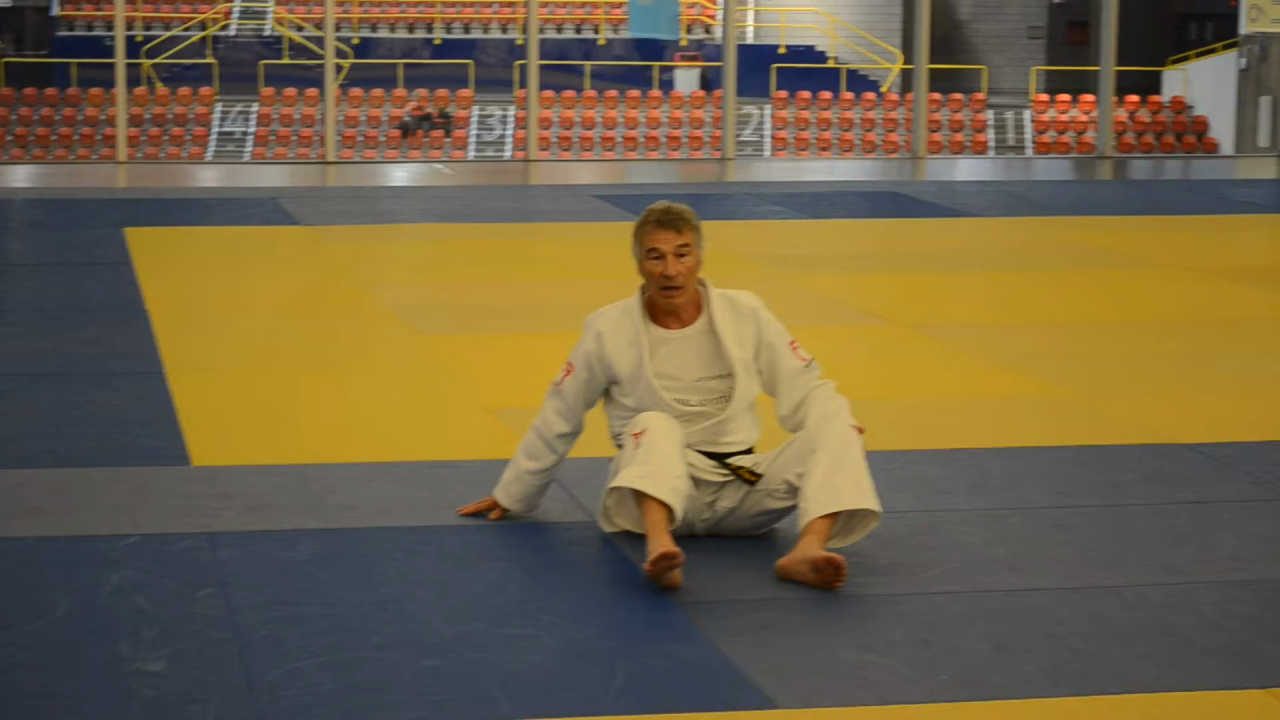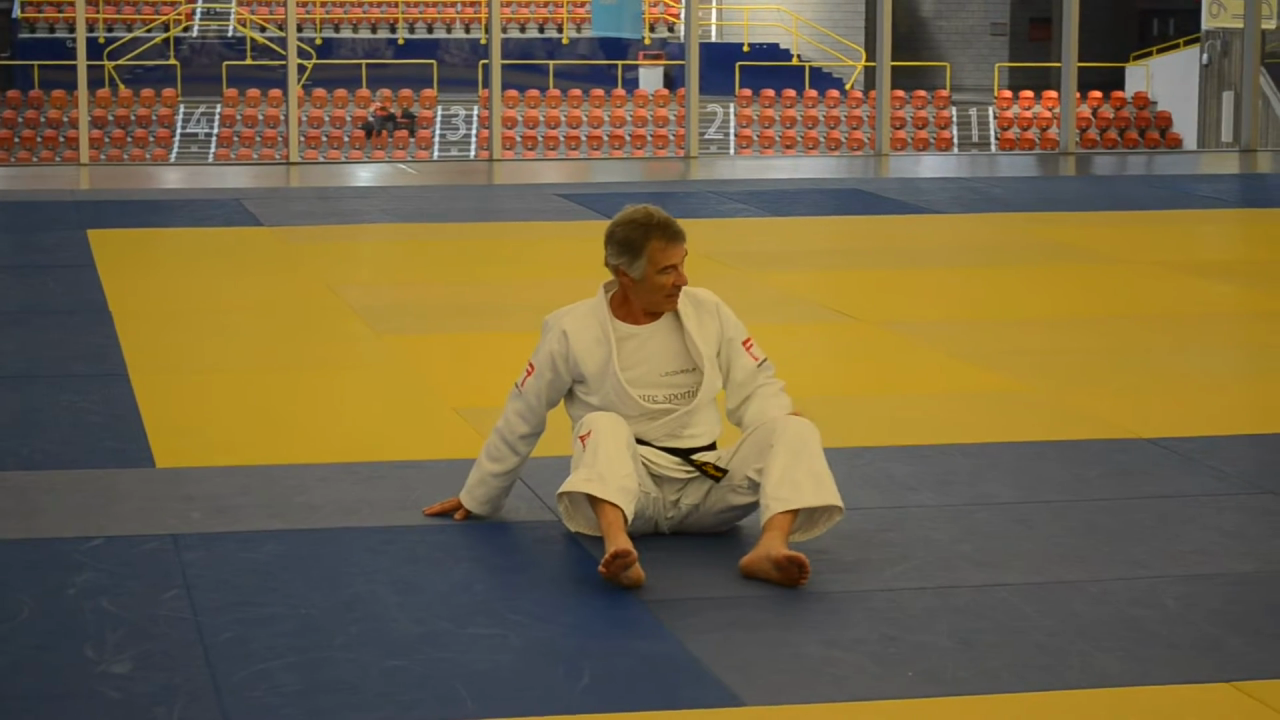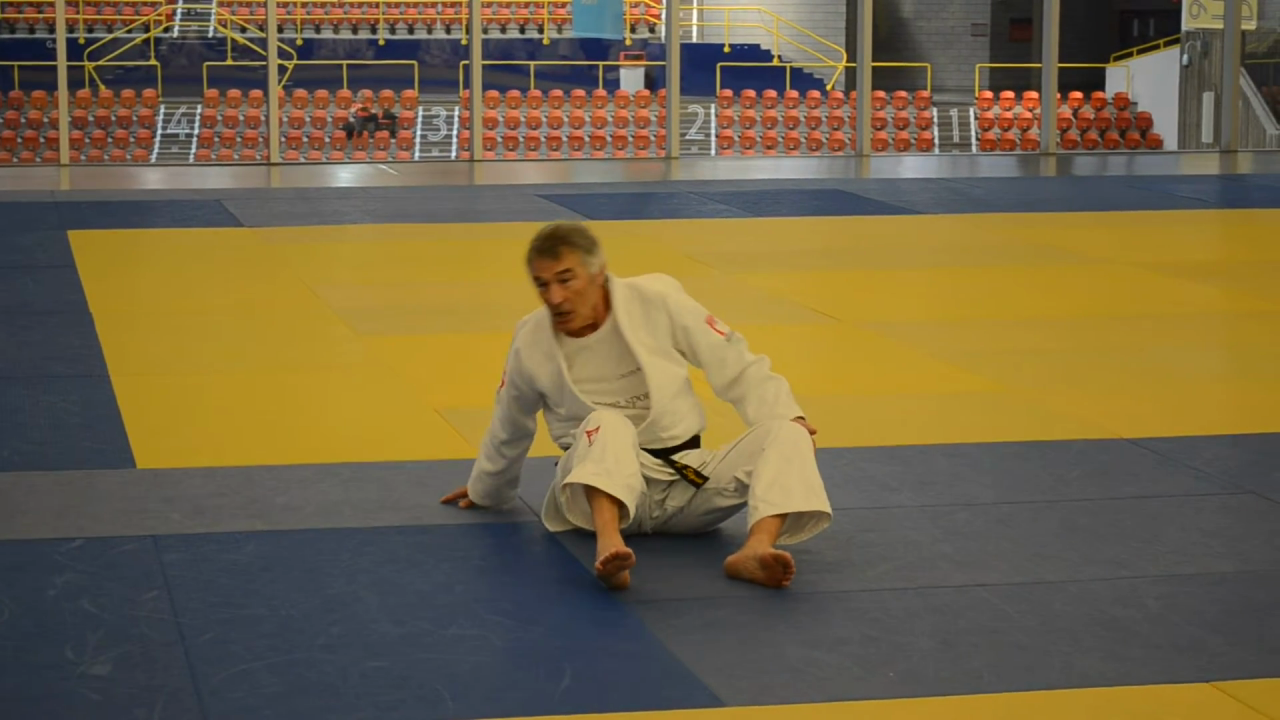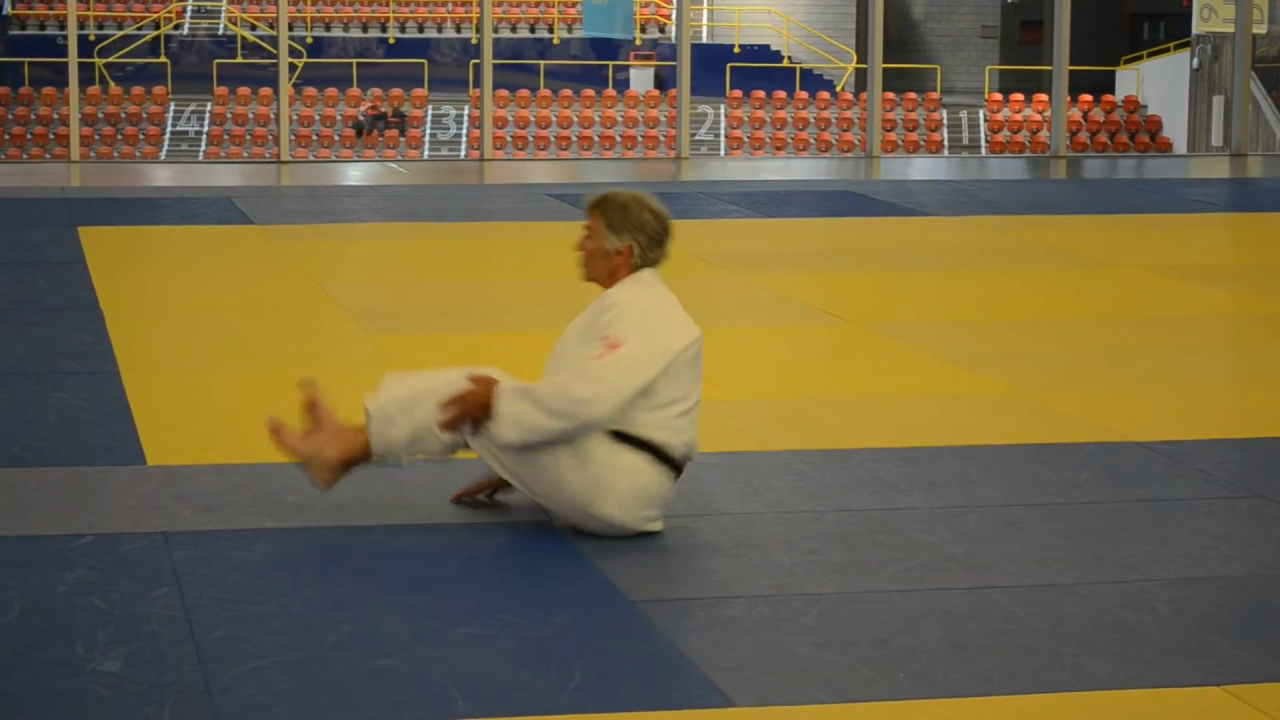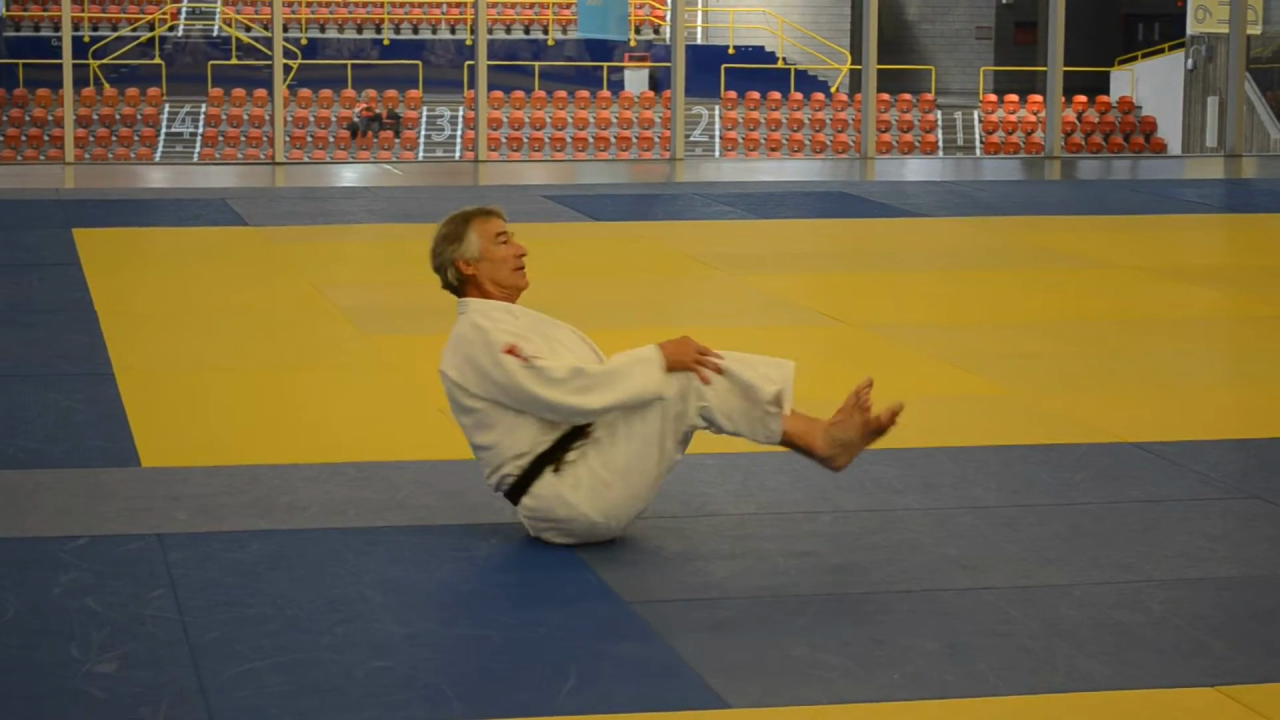
dt=0.7s
person 1, frame 1
left shoulder: (745, 313)
right shoulder: (608, 331)
left elbow: (804, 386)
right elbow: (558, 419)
left wrist: (843, 429)
right wrist: (511, 495)
left hip: (737, 488)
right hip: (654, 481)
left knee: (834, 437)
right knee: (655, 427)
left ankle: (806, 552)
right ankle: (659, 549)
person 1, frame 2
left shoulder: (706, 310)
right shoulder: (571, 331)
left elbow: (755, 384)
right elbow: (520, 420)
left wrist: (778, 423)
right wrist: (475, 497)
left hip: (702, 483)
right hip: (622, 481)
left knee: (792, 433)
right knee: (602, 428)
left ankle: (768, 549)
right ankle: (618, 549)
person 1, frame 3
left shoulder: (656, 297)
right shoulder: (532, 343)
left elbow: (735, 364)
right elbow: (511, 427)
left wrist: (788, 417)
right wrist: (483, 489)
left hip: (683, 477)
right hip: (597, 481)
left knee: (785, 436)
right knee: (607, 427)
left ankle: (755, 551)
right ankle: (609, 546)
person 1, frame 4
left shoulder: (635, 306)
right shoulder: (638, 305)
left elbow: (586, 399)
left wrist: (500, 400)
right wrist: (512, 471)
left hip: (605, 479)
right hip: (623, 498)
left ankle: (344, 447)
person 1, frame 5
left shoulder: (516, 325)
right shoulder: (483, 332)
left elbow: (595, 391)
right elbow: (572, 393)
right wrist: (658, 358)
left hip: (581, 494)
right hip: (572, 496)
left knee: (697, 372)
right knee: (688, 379)
left ankle: (820, 436)
right ankle: (823, 443)
